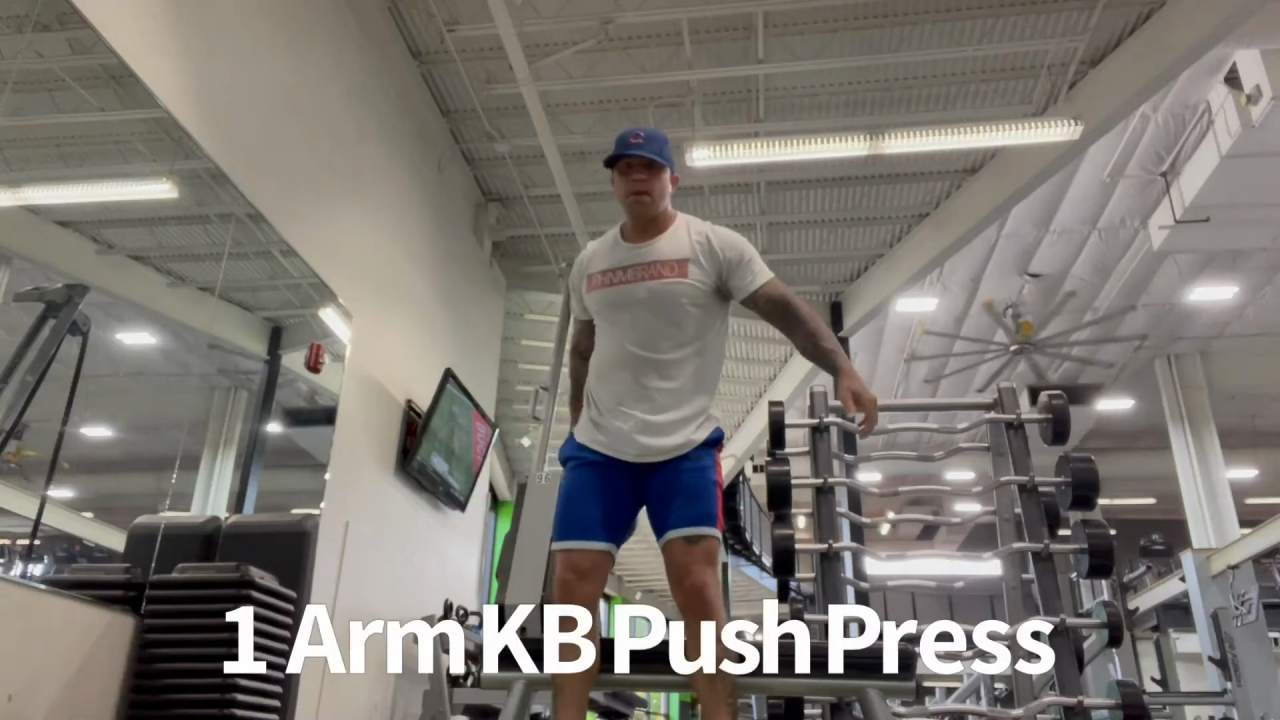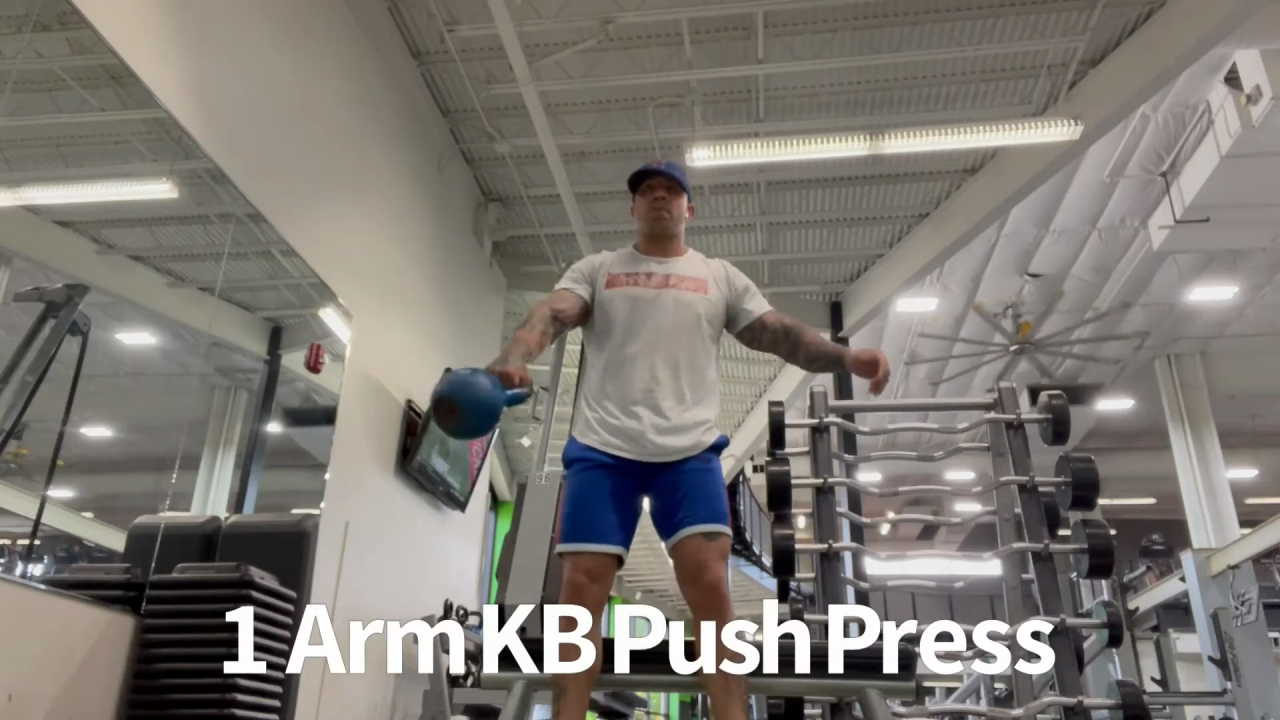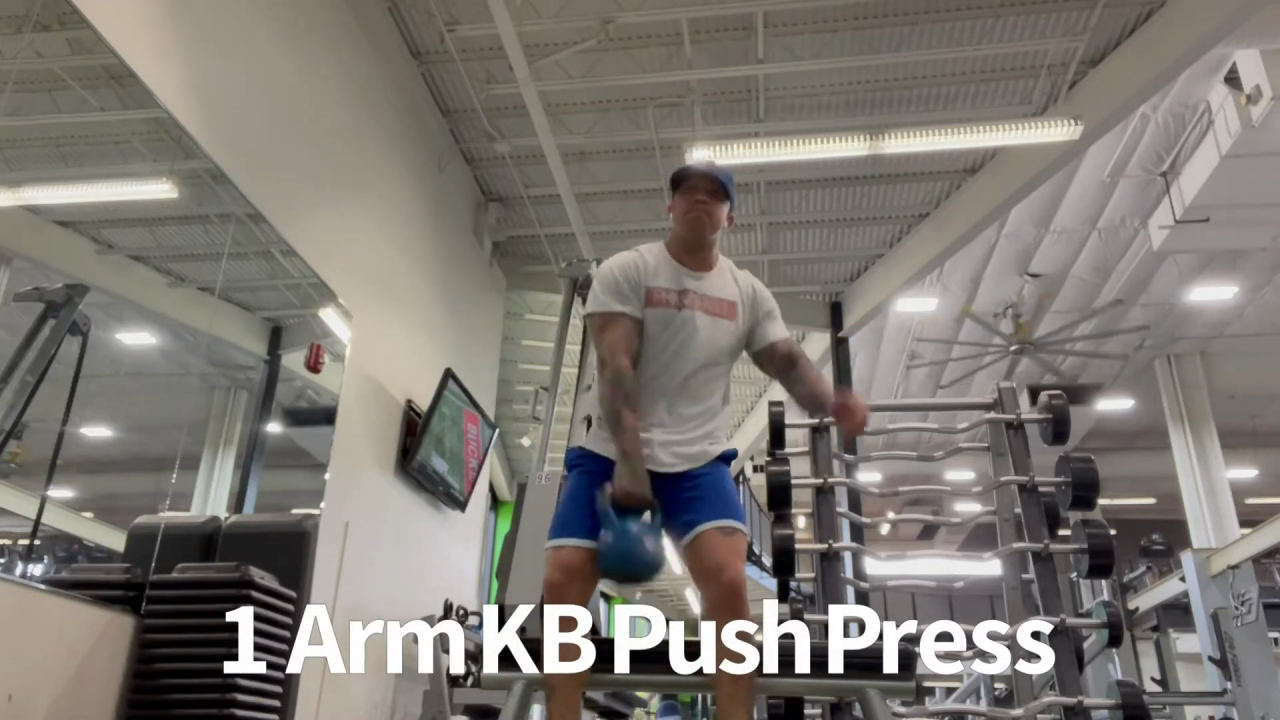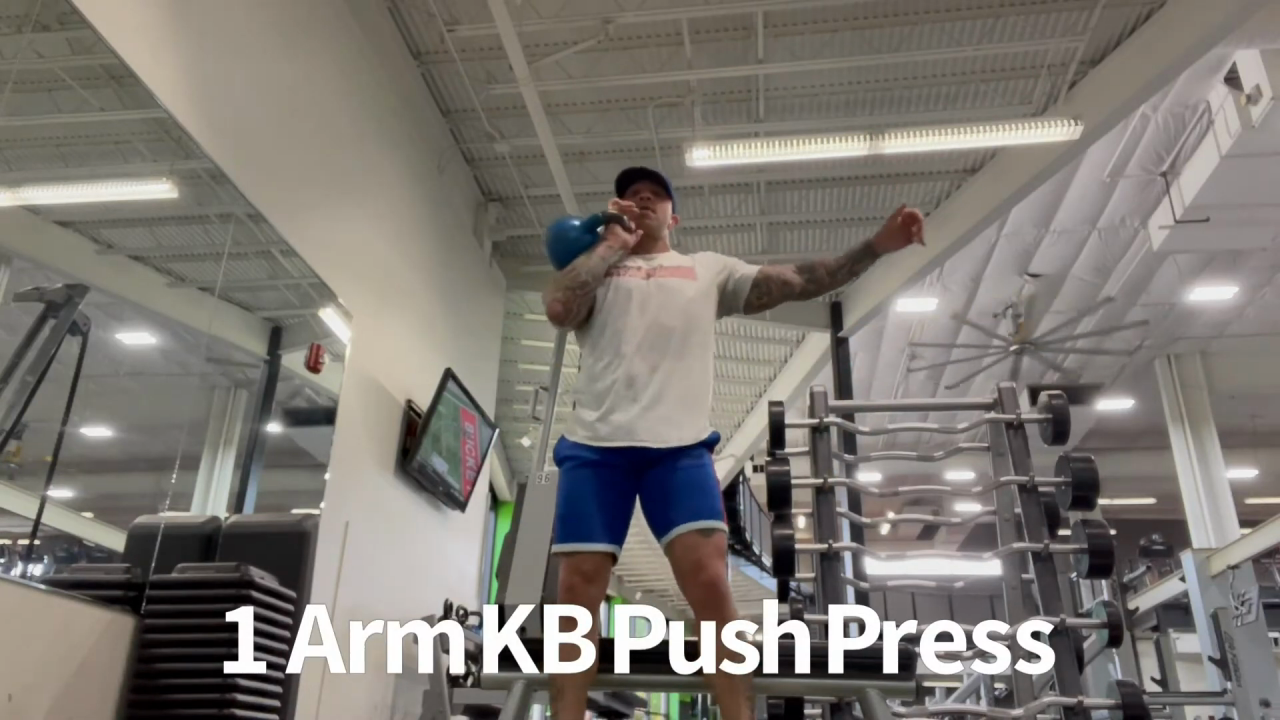
dt=1s
person 1, frame 1
left shoulder: (716, 246)
right shoulder: (589, 263)
left elbow: (786, 310)
left wrist: (844, 371)
right wrist: (579, 428)
left hip: (685, 447)
right hip: (597, 449)
left knee: (697, 590)
right knee: (572, 589)
person 1, frame 2
left shoulder: (721, 278)
right shoulder: (595, 269)
left elbow: (780, 335)
right elbow: (549, 317)
left wrist: (847, 356)
right wrist: (512, 358)
left hip: (689, 451)
right hip: (603, 449)
left knee: (709, 587)
right knee: (581, 588)
person 1, frame 3
left shoulder: (746, 291)
right shoulder: (624, 271)
left elbow: (788, 363)
right elbow: (615, 368)
left wrist: (832, 402)
right wrist: (629, 463)
left hip: (699, 460)
right hip: (606, 455)
left knee: (728, 583)
right knee: (561, 587)
person 1, frame 4
left shoulder: (708, 269)
right shoulder: (594, 269)
left elbow: (797, 281)
right elbow: (558, 309)
left wrist: (877, 245)
right wrist: (609, 245)
left hip: (678, 444)
right hip: (594, 445)
left knee: (710, 586)
right knee: (577, 591)
